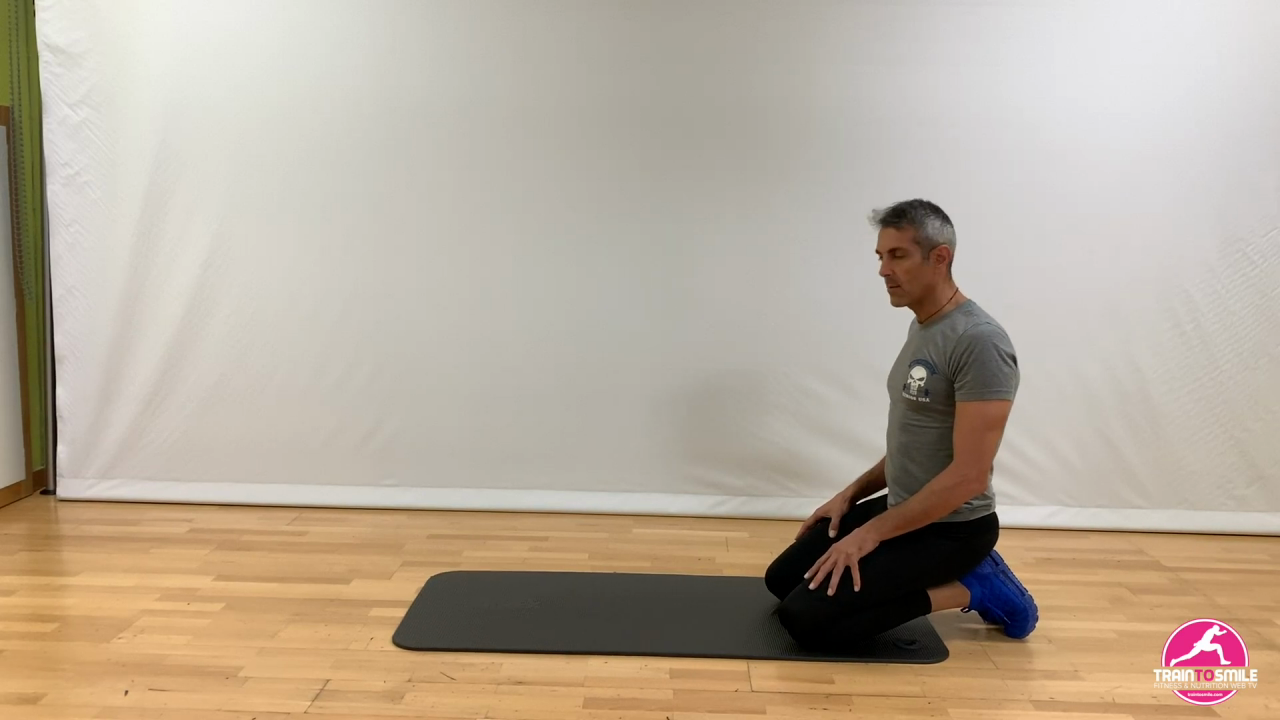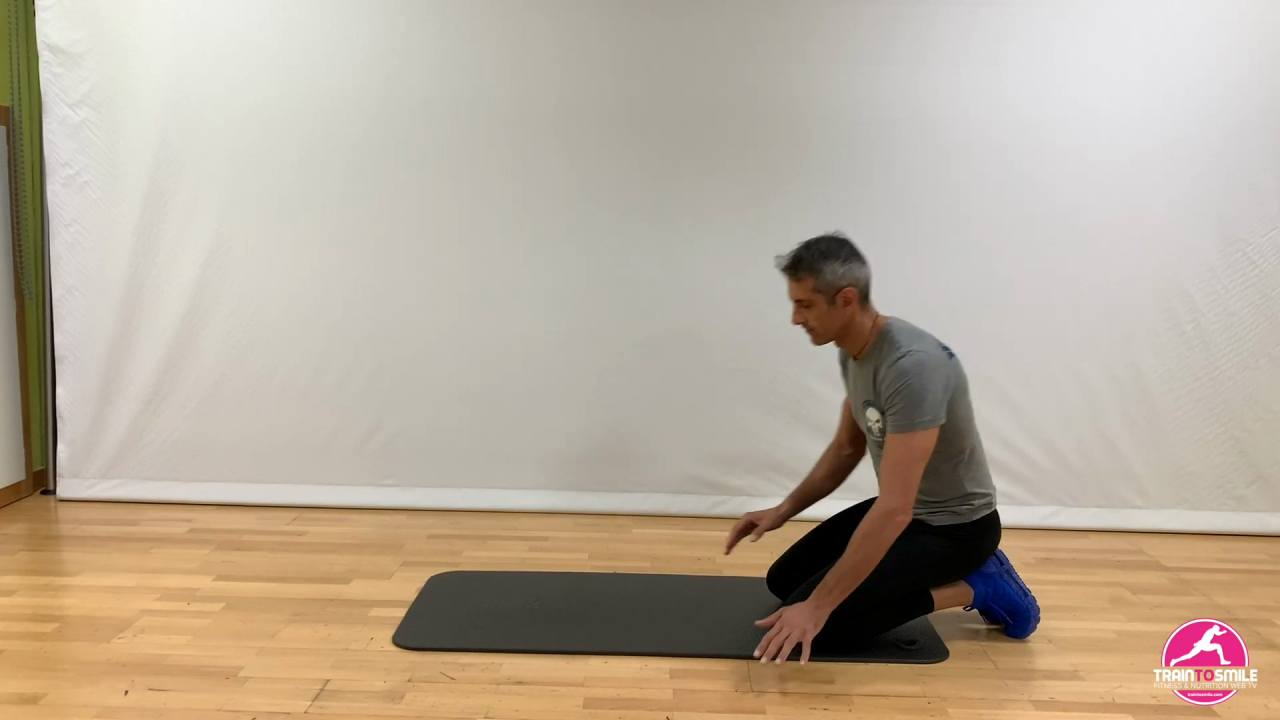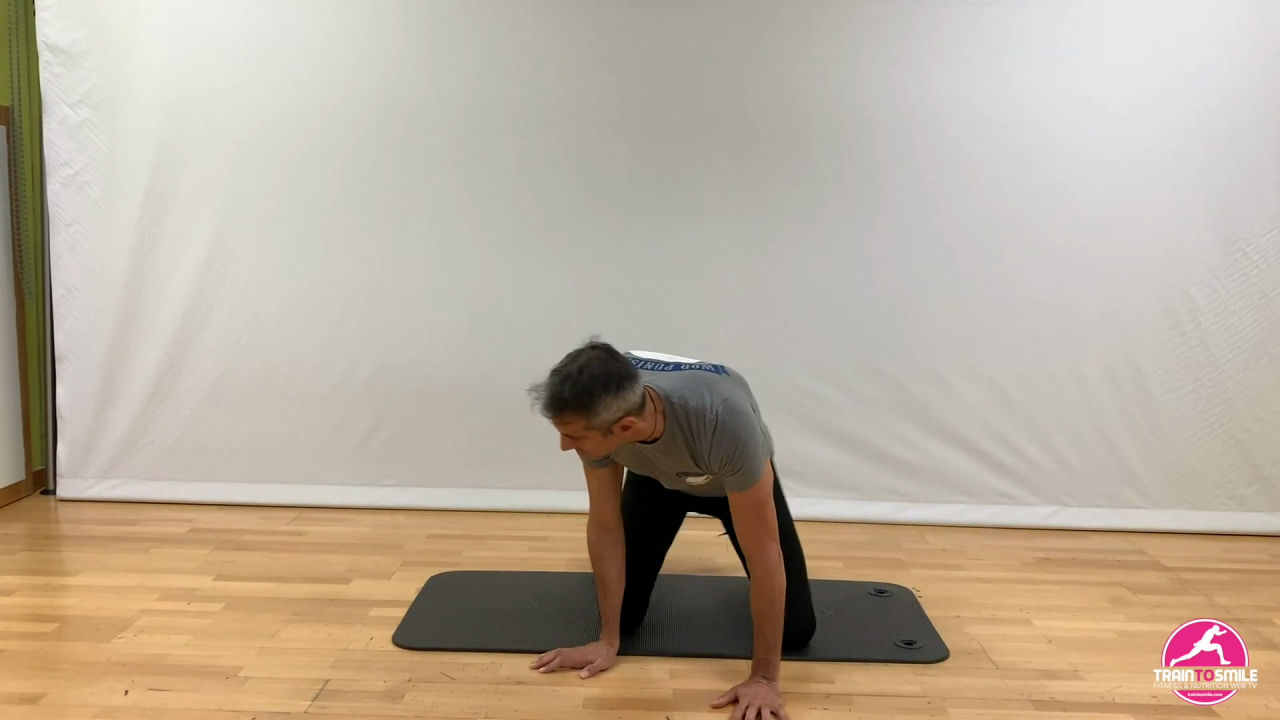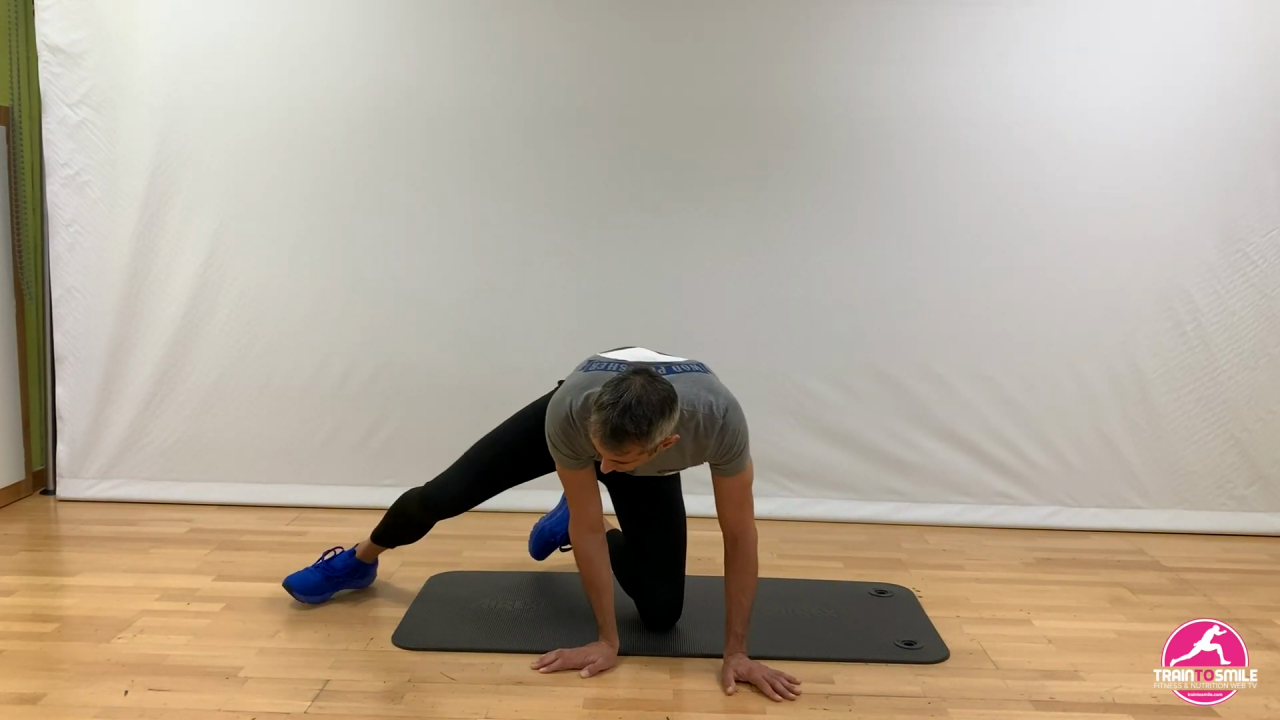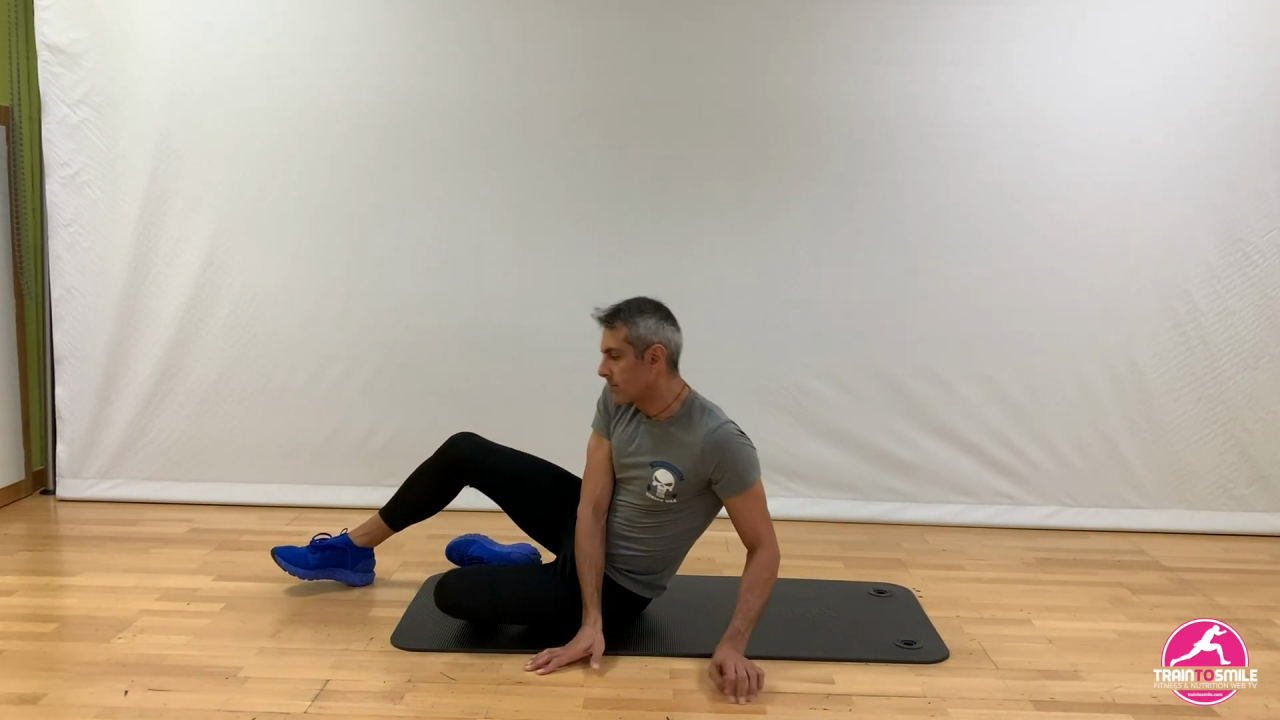
dt=1s
person 1, frame 1
left shoulder: (978, 343)
right shoulder: (922, 328)
left elbow: (969, 475)
left wrist: (871, 534)
right wrist: (850, 494)
left hip: (948, 528)
right hip: (902, 506)
left knee: (804, 616)
right knee: (783, 579)
left ankle: (970, 588)
right ankle: (957, 576)
person 1, frame 2
left shoulder: (912, 366)
right shoulder: (851, 351)
left elbow: (896, 507)
right elbow: (847, 446)
left wrist: (817, 609)
right wrist: (783, 510)
left hip: (952, 530)
right hip: (910, 512)
right knee: (785, 580)
left ankle: (969, 590)
right ankle: (952, 568)
person 1, frame 3
left shoulder: (723, 417)
right shoulder: (590, 411)
left elbow: (764, 556)
right elbow: (604, 525)
left wrist: (765, 678)
right wrist: (608, 640)
left hip: (738, 478)
right hip: (658, 476)
left knee: (798, 629)
right knee: (624, 613)
person 1, frame 4
left shoulder: (719, 419)
right shoulder: (569, 412)
left elbow: (739, 537)
right elbow: (588, 529)
left wrist: (736, 652)
right wrist: (607, 640)
left hip: (652, 473)
right hip: (581, 414)
left knee: (663, 611)
right knee: (440, 497)
left ankle: (572, 524)
right ankle: (358, 561)
person 1, frame 5
left shoulder: (720, 442)
right shoulder: (618, 400)
left elbow: (765, 551)
right elbow: (592, 505)
left wrist: (733, 645)
right wrist: (586, 621)
left hip: (620, 582)
right hip: (590, 526)
left knee: (455, 595)
right knee: (463, 450)
left ankle: (512, 566)
right ankle: (352, 550)
